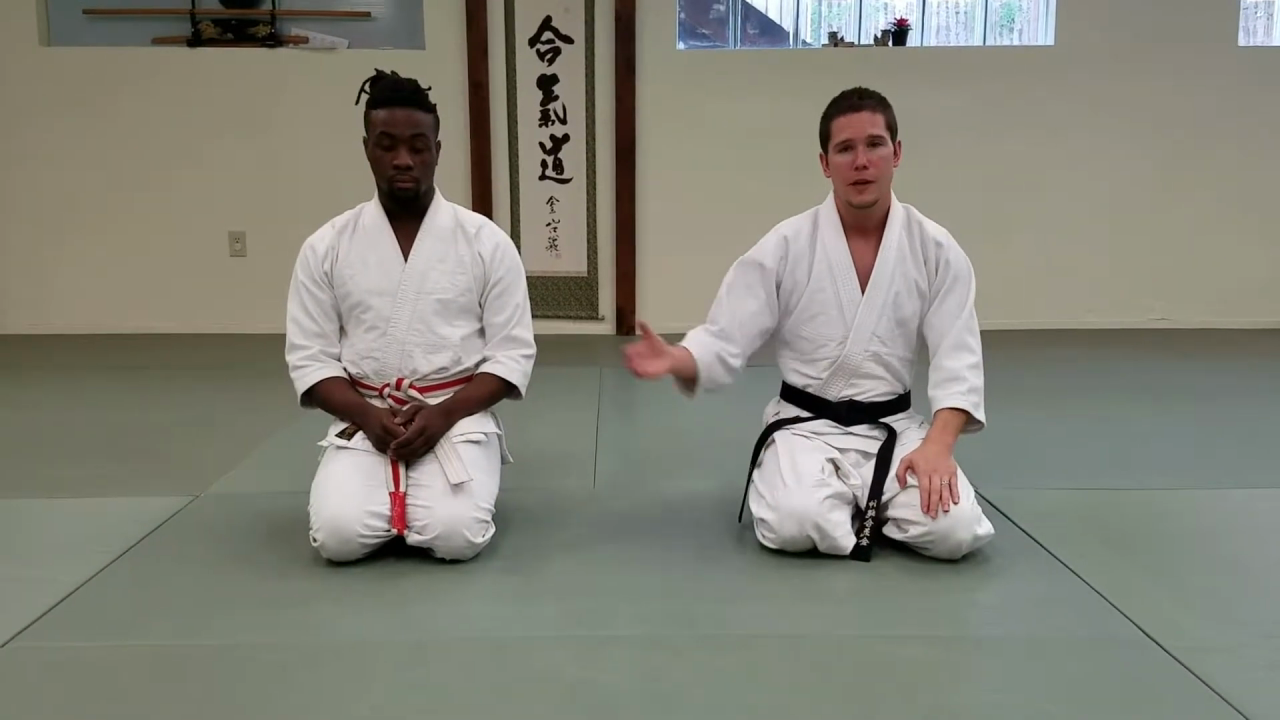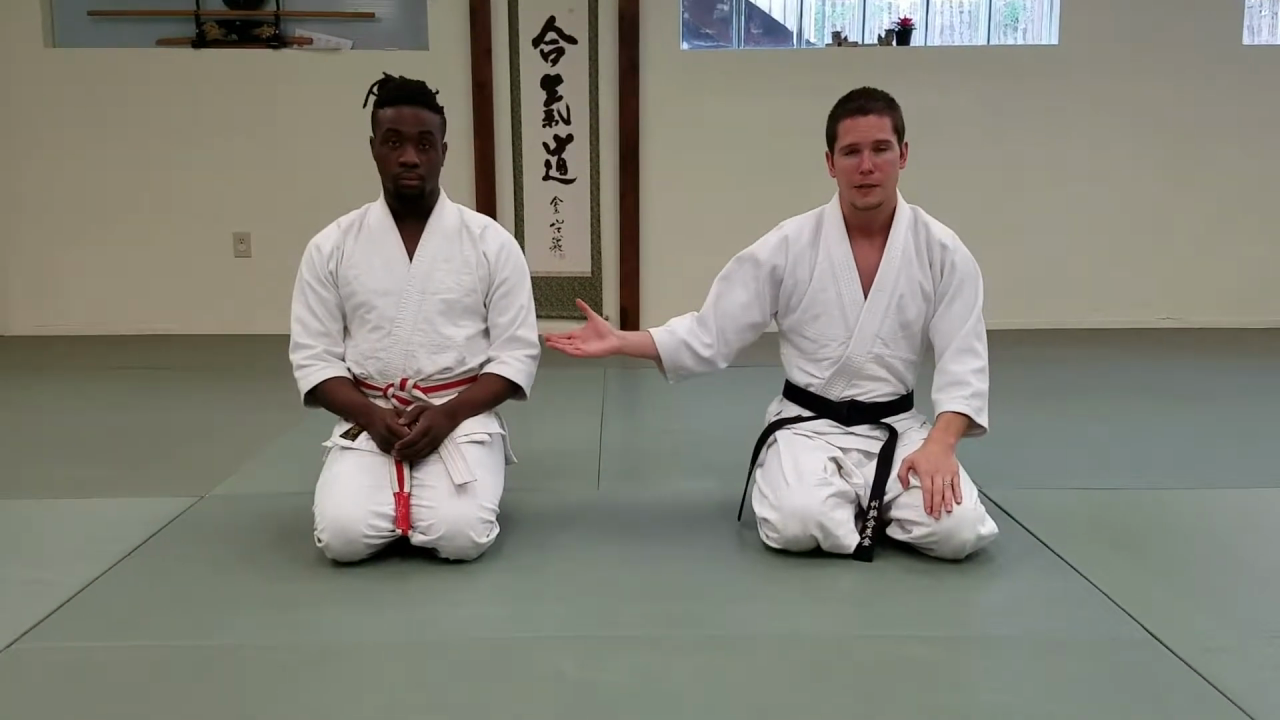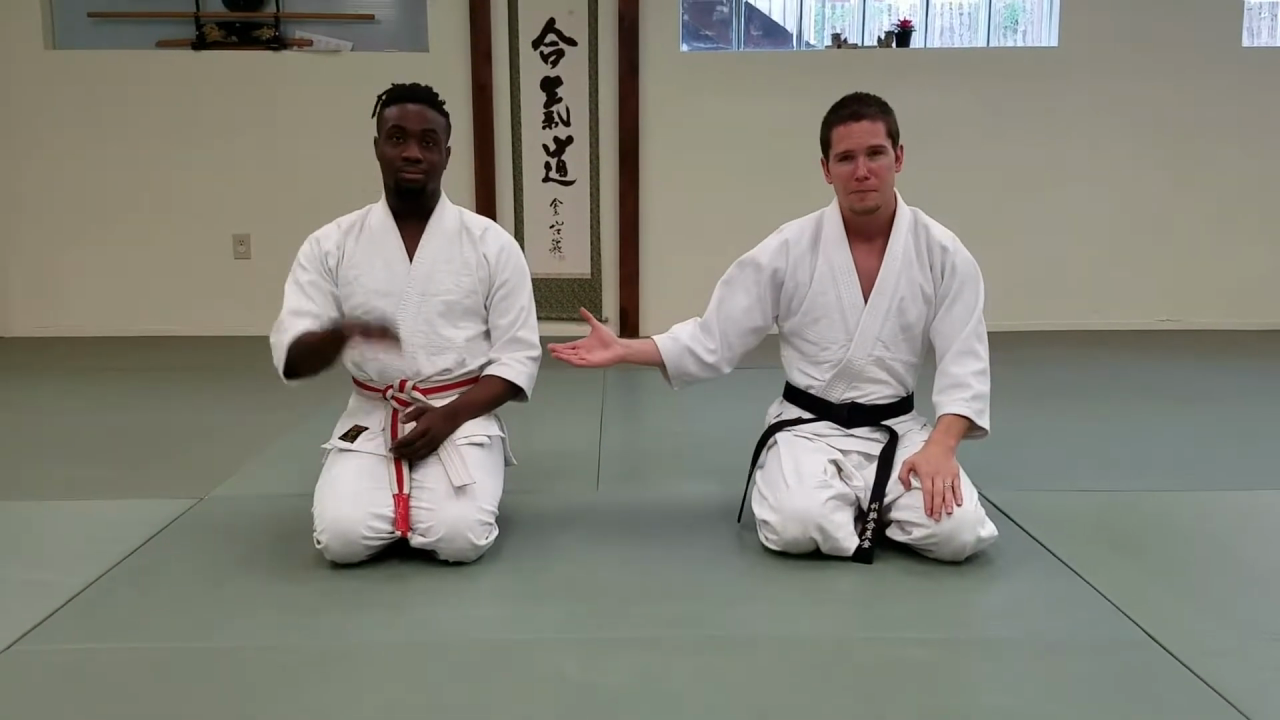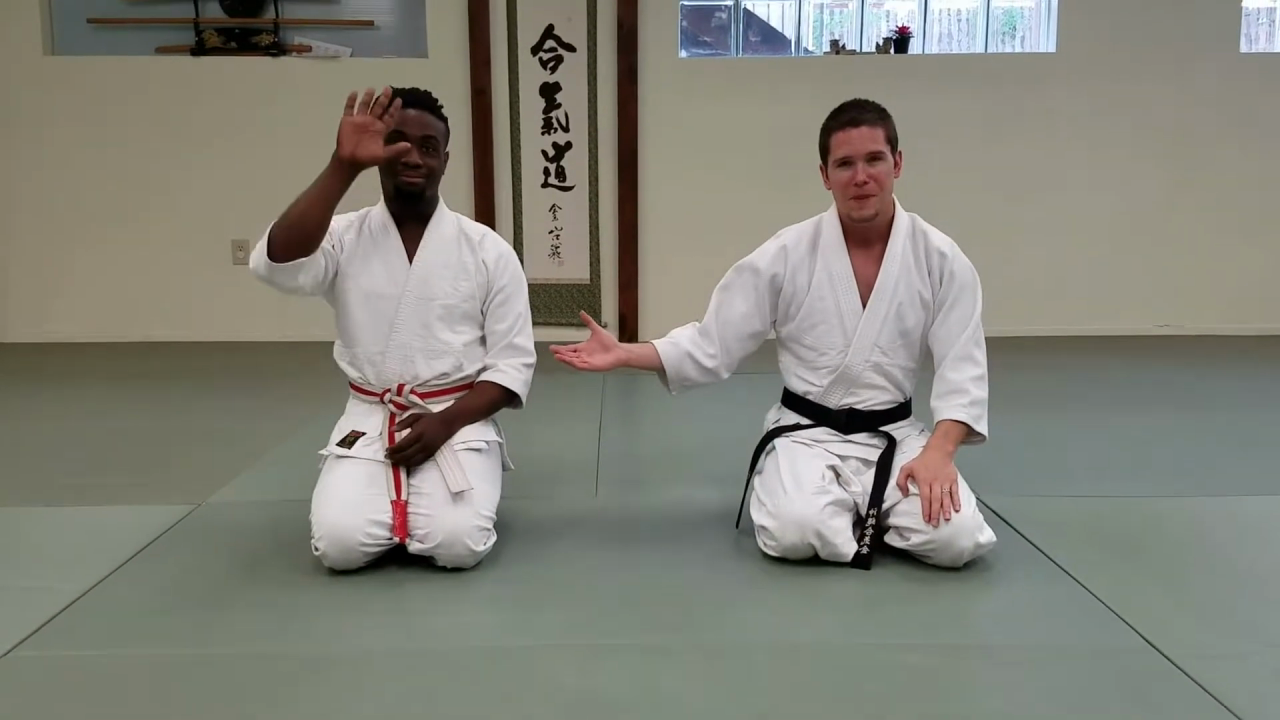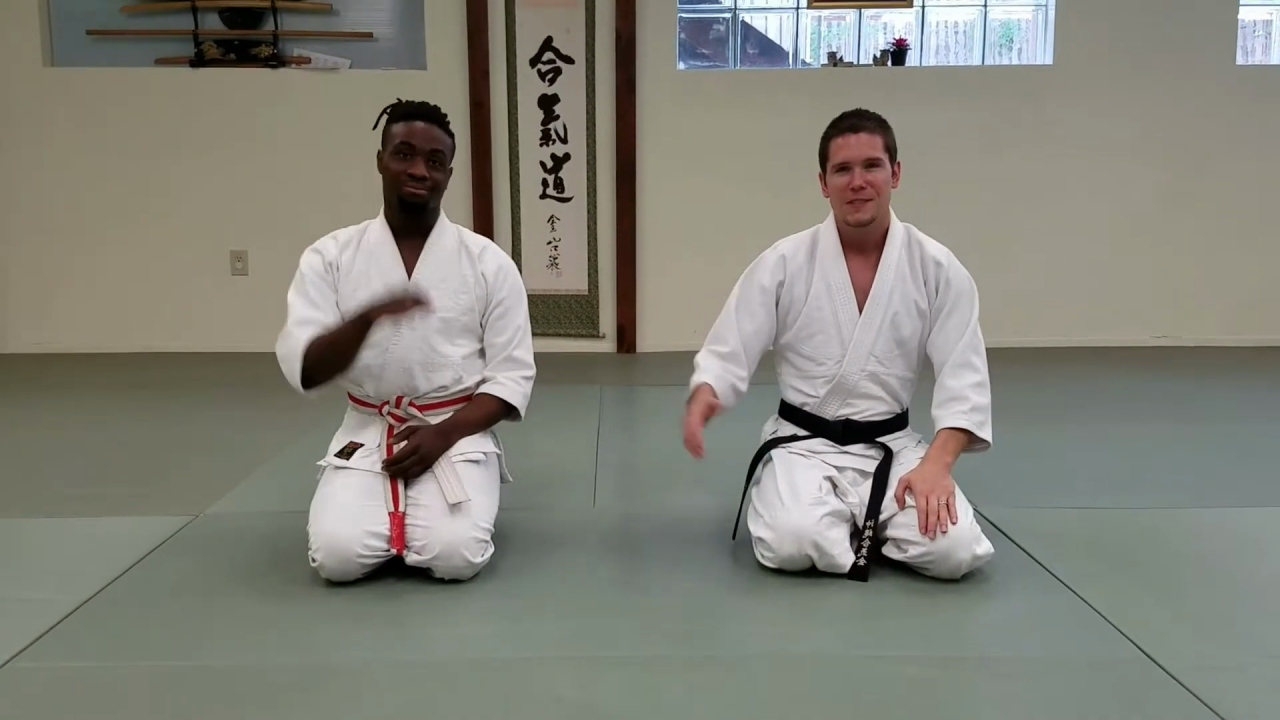
dt=0.3s
person 1, frame 1
left shoulder: (485, 242)
right shoulder: (326, 247)
left elbow: (511, 353)
right elbow: (310, 357)
left wrist: (443, 414)
right wrist: (368, 416)
left hip: (456, 416)
right hip: (365, 419)
left knee: (456, 535)
right knee: (339, 536)
left ankle: (430, 492)
right ankle: (396, 495)
person 1, frame 2
left shoulder: (490, 242)
right shoulder: (331, 246)
left elbow: (517, 353)
right elbow: (313, 356)
left wrist: (448, 415)
right wrist: (371, 415)
left hip: (461, 415)
right hip: (370, 419)
left knee: (460, 535)
right knee: (343, 536)
left ankle: (426, 495)
right ankle: (398, 496)
person 1, frame 3
left shoulder: (491, 244)
right shoulder: (333, 242)
left elbow: (518, 355)
right elbow: (291, 356)
left wrist: (448, 416)
right wrist: (341, 334)
left hip: (461, 417)
right hip: (369, 418)
left knee: (459, 539)
right knee: (342, 538)
left ankle: (437, 494)
right ankle: (400, 498)
person 1, frame 4
left shoulder: (488, 250)
right shoulder: (340, 238)
left elbow: (513, 363)
right elbow: (274, 265)
left wrist: (445, 422)
right wrist: (341, 168)
left hip: (457, 421)
right hip: (368, 421)
left knee: (458, 544)
right knee: (340, 545)
left ankle: (434, 497)
right ankle: (390, 501)
person 1, frame 5
left shoulder: (489, 262)
right shoulder: (332, 256)
left elbow: (512, 373)
right elbow: (303, 366)
left wrist: (442, 433)
right wrist: (366, 318)
left hip: (455, 434)
right hip: (367, 434)
left knee: (455, 557)
right knee: (338, 557)
left ankle: (424, 511)
right ankle: (396, 514)
person 2, frame 1
left shoulder: (936, 249)
right shoulder: (784, 246)
left elbow: (959, 358)
right elbow: (723, 341)
left wrist: (937, 446)
right wrist: (672, 359)
left hip: (893, 428)
right hip: (807, 427)
left knee: (957, 532)
right knee: (795, 527)
left ankle: (873, 505)
person 2, frame 2
left shoulder: (942, 251)
right shoulder: (788, 246)
left elbow: (964, 361)
right elbow: (708, 334)
left wrist: (939, 445)
right wrist: (617, 341)
left hip: (897, 427)
right hip: (808, 425)
left knee: (959, 530)
right knee: (798, 524)
left ankle: (864, 502)
right ankle: (849, 500)
person 2, frame 3
left shoulder: (942, 253)
right shoulder: (787, 249)
left elbow: (965, 362)
right elbow: (713, 339)
left wrist: (940, 447)
right wrist: (622, 350)
left hip: (897, 429)
right hip: (809, 427)
left knee: (957, 532)
right knee: (797, 526)
left ankle: (868, 505)
right ankle: (858, 506)
person 2, frame 4
left shoulder: (940, 259)
right shoulder: (785, 254)
left elbow: (963, 368)
right elbow: (711, 343)
left wrist: (938, 452)
right wrist: (623, 354)
left hip: (895, 435)
right hip: (807, 433)
left knee: (956, 538)
right knee: (796, 531)
left ankle: (862, 512)
right ankle: (851, 511)
person 2, frame 5
left shoulder: (938, 269)
right shoulder: (783, 263)
left elbow: (963, 376)
right elbow: (726, 355)
left wrist: (936, 463)
right wrist: (703, 401)
left hip: (892, 447)
right hip: (803, 444)
left knee: (952, 551)
right knee: (790, 544)
left ankle: (863, 527)
right ankle: (854, 528)
